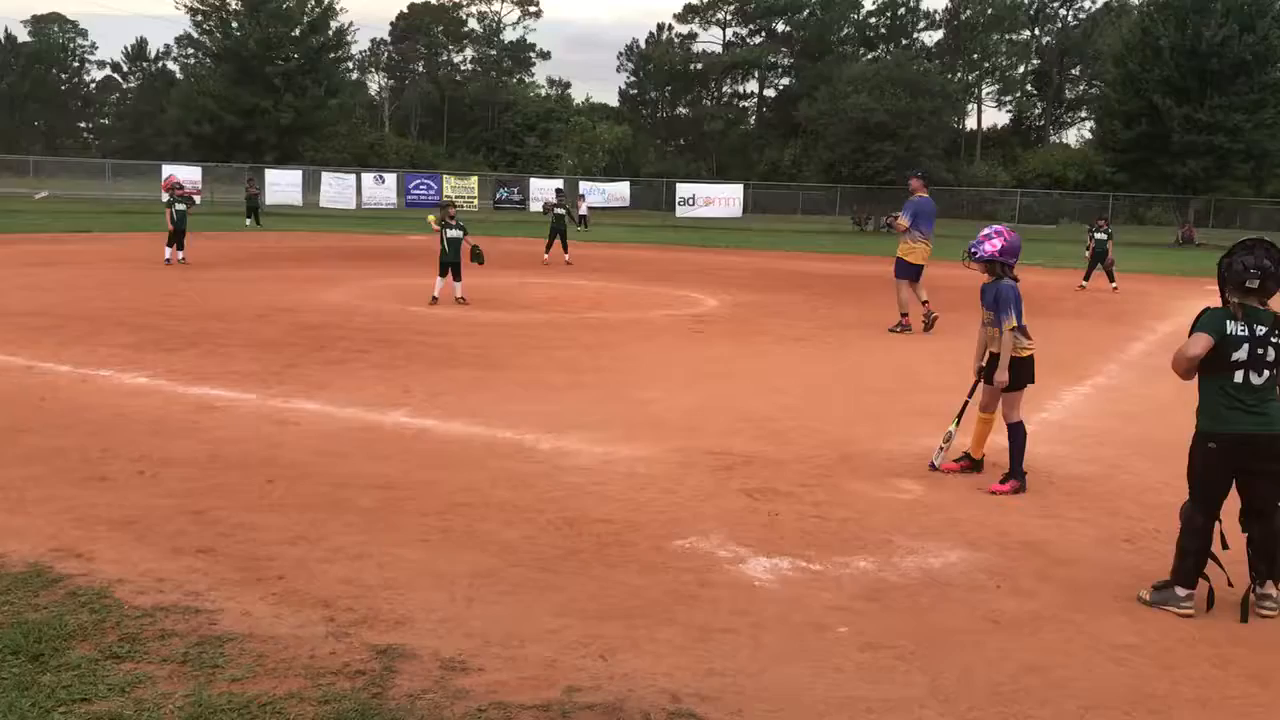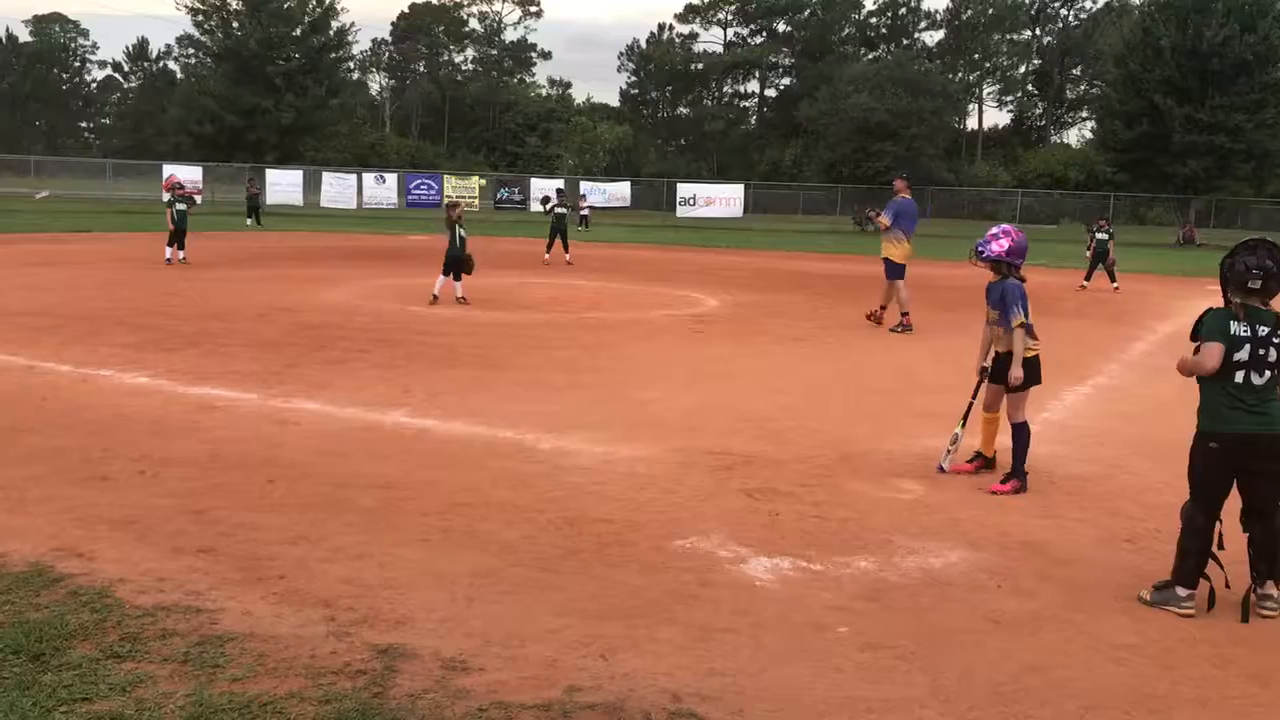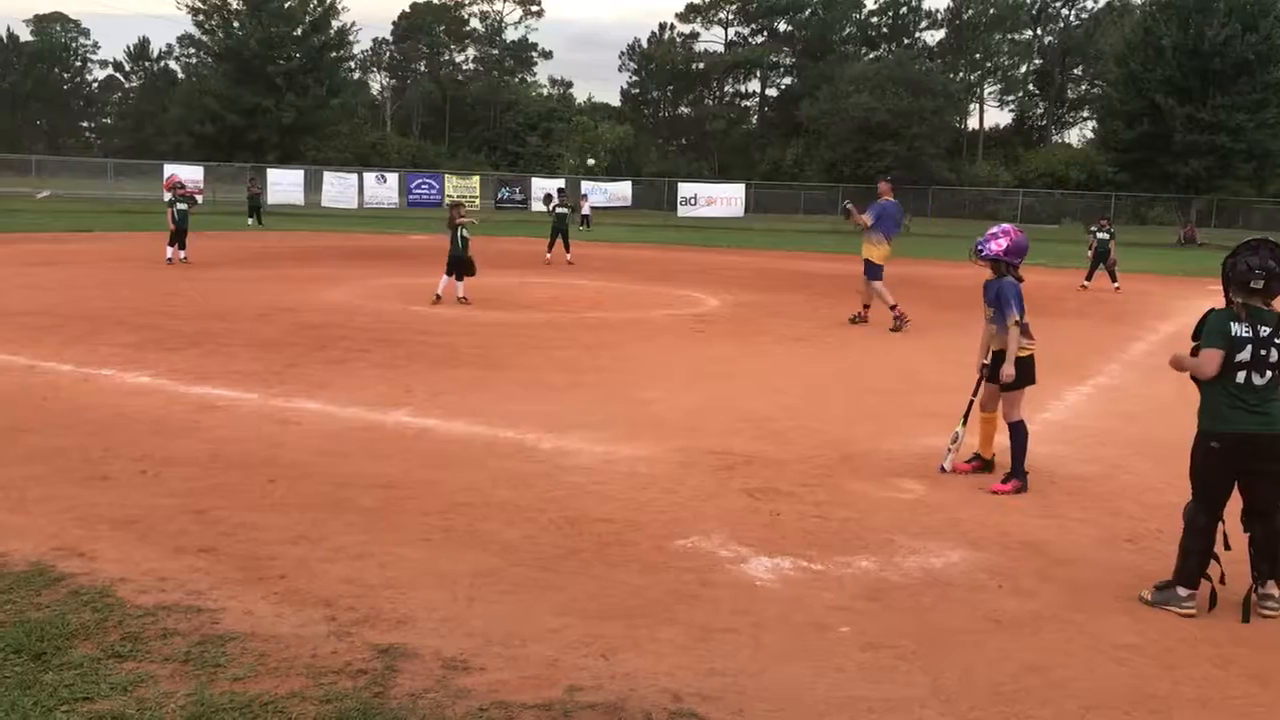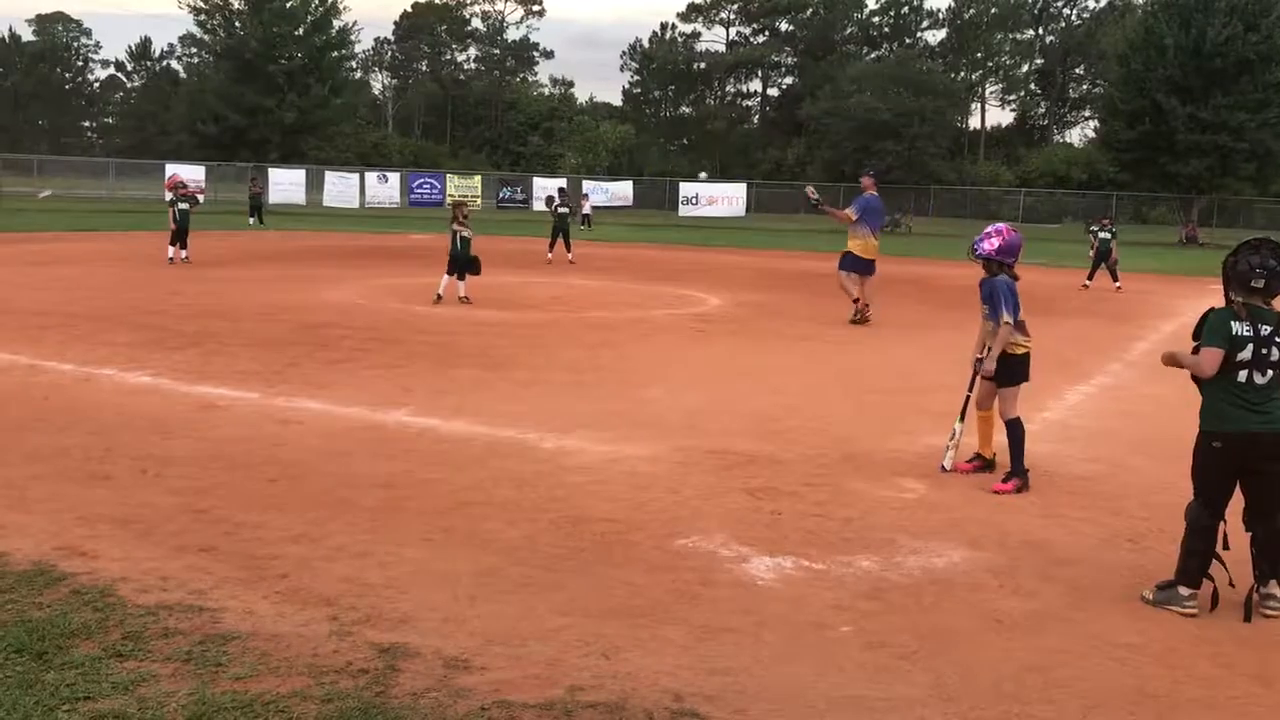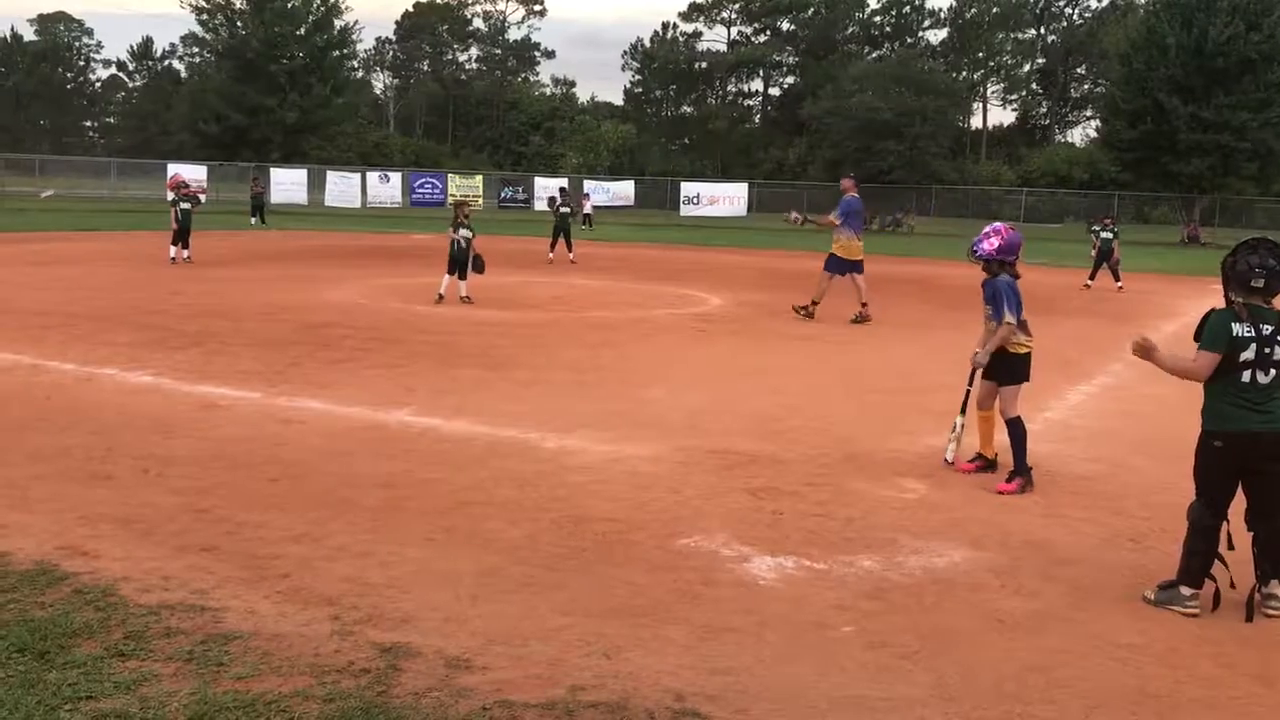
dt=0.2s
person 1, frame 1
left shoulder: (1217, 317)
left elbow: (1192, 352)
left wrist: (1181, 367)
left hip: (1218, 434)
left knee: (1200, 512)
left ankle: (1181, 589)
person 1, frame 2
left shoulder: (1219, 318)
left elbow: (1209, 365)
left wrist: (1185, 364)
left hip: (1219, 434)
left knee: (1201, 512)
left ankle: (1182, 590)
person 1, frame 3
left shoulder: (1222, 320)
left elbow: (1206, 369)
left wrist: (1181, 361)
left hip: (1220, 435)
left knee: (1203, 512)
left ankle: (1184, 590)
person 1, frame 4
left shoulder: (1222, 318)
left elbow: (1205, 368)
left wrist: (1179, 357)
left hip: (1222, 434)
left knee: (1206, 511)
left ankle: (1185, 589)
person 1, frame 5
left shoulder: (1223, 320)
left elbow: (1199, 370)
left wrist: (1154, 353)
left hip: (1224, 434)
left knee: (1208, 512)
left ankle: (1187, 590)
person 2, frame 1
left shoulder: (1006, 289)
right shoulder: (987, 286)
left elbow: (1010, 331)
left wrist: (1003, 368)
right wrist: (979, 359)
left hip: (1015, 358)
right hip: (996, 356)
left knee: (1010, 414)
right knee: (985, 407)
left ankle: (1016, 476)
right ankle: (974, 457)
person 2, frame 2
left shoulder: (1012, 288)
right shoulder: (992, 286)
left elbow: (1019, 327)
left wrist: (1017, 365)
right wrist: (981, 359)
left hip: (1020, 358)
right hip: (1002, 355)
left knee: (1015, 414)
right knee: (989, 406)
left ankle: (1018, 476)
right ankle: (985, 456)
person 2, frame 3
left shoulder: (1007, 286)
right shoulder: (991, 283)
left elbow: (1015, 326)
left wrist: (1010, 362)
right wrist: (983, 357)
left hip: (1016, 357)
right hip: (999, 354)
left knee: (1011, 413)
right knee: (987, 405)
left ankle: (1018, 476)
right ankle: (984, 457)
person 2, frame 4
left shoulder: (1000, 284)
right shoulder: (988, 281)
left elbow: (1007, 325)
left wrist: (992, 358)
right wrist: (978, 352)
left hip: (1012, 354)
right hip: (995, 352)
left knee: (1007, 411)
right knee: (982, 403)
left ankle: (1018, 474)
right ankle: (985, 456)
person 2, frame 5
left shoulder: (1002, 283)
right shoulder: (992, 281)
left elbow: (1008, 326)
left wrist: (985, 353)
right wrist: (980, 348)
left hip: (1014, 353)
right hip: (998, 352)
left knee: (1008, 410)
right knee: (983, 403)
left ankle: (1022, 473)
right ankle: (986, 456)
